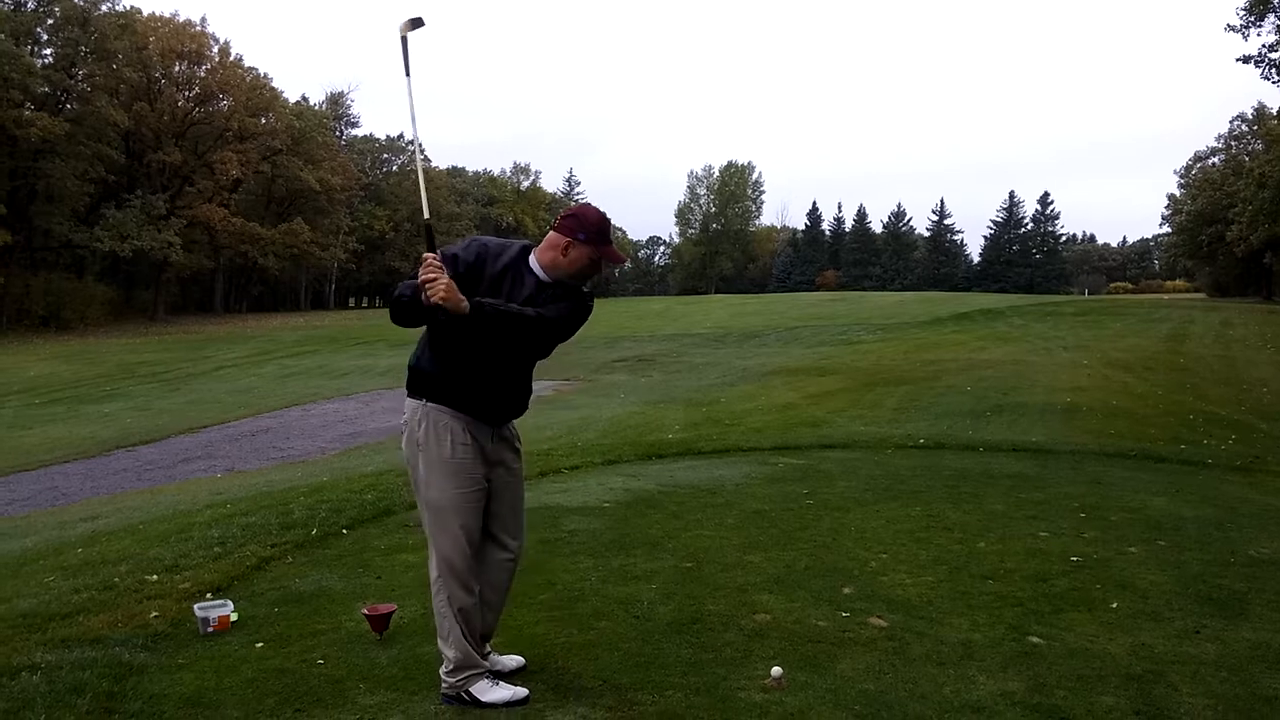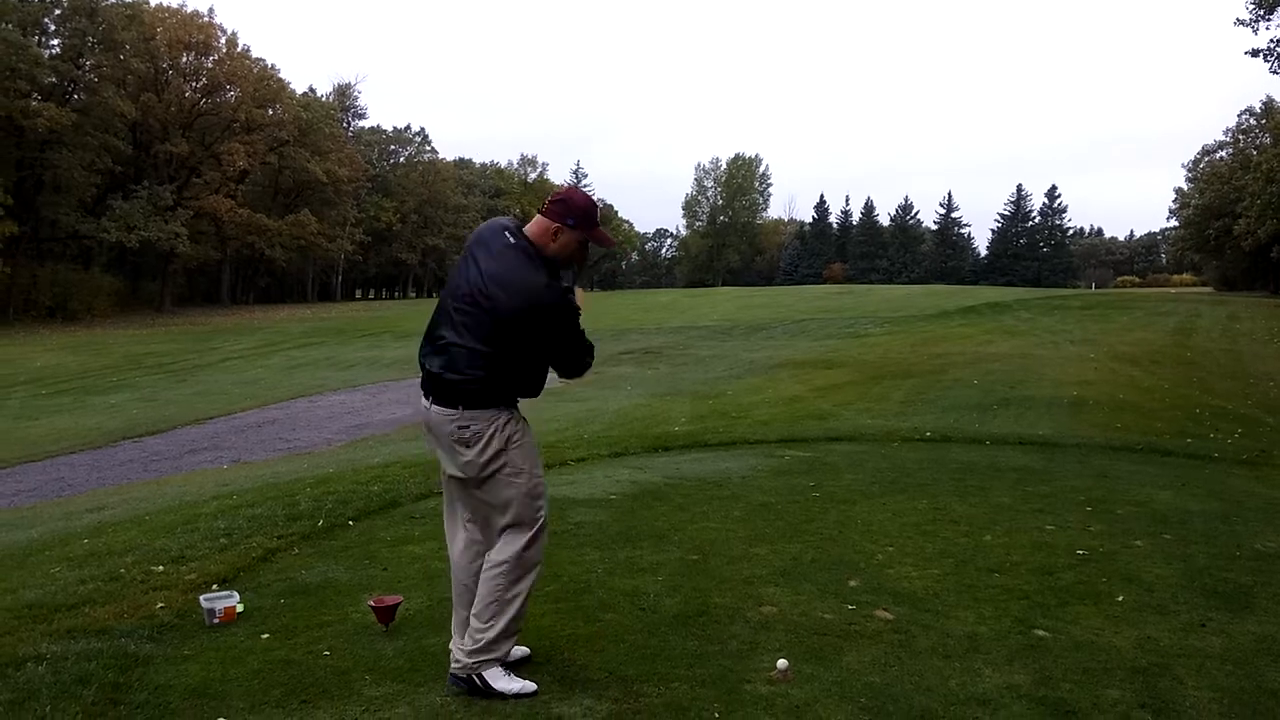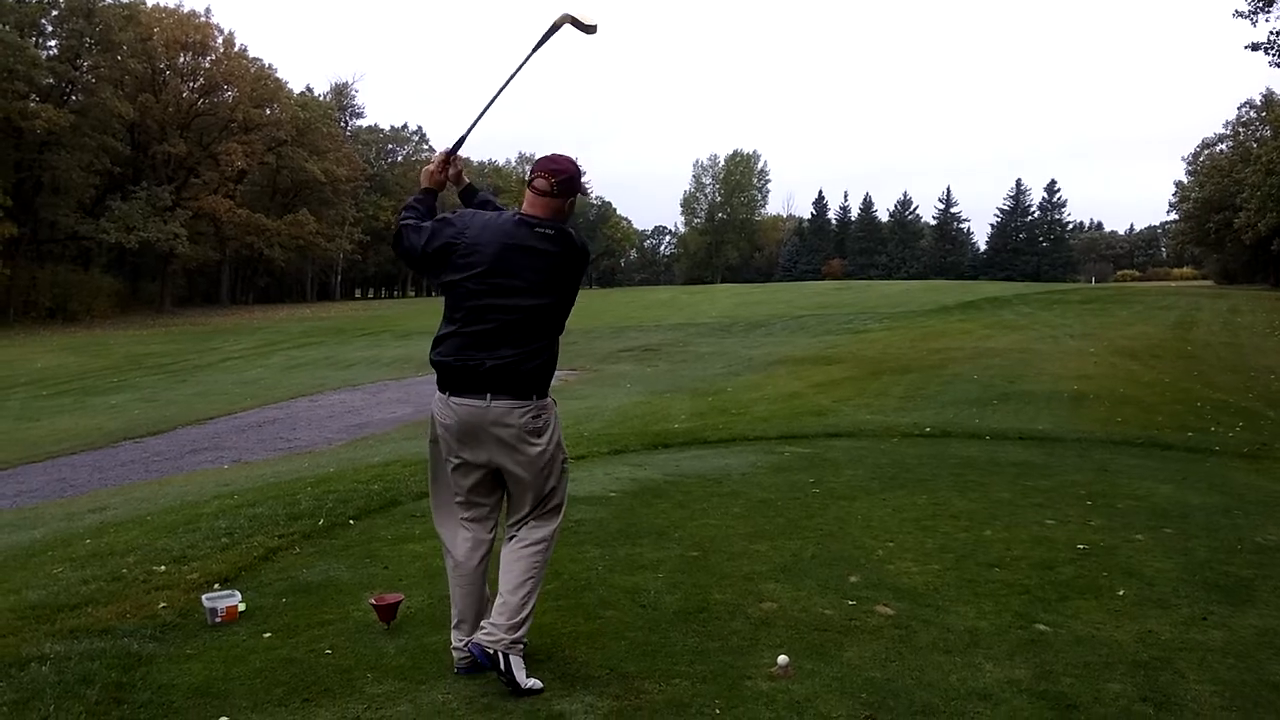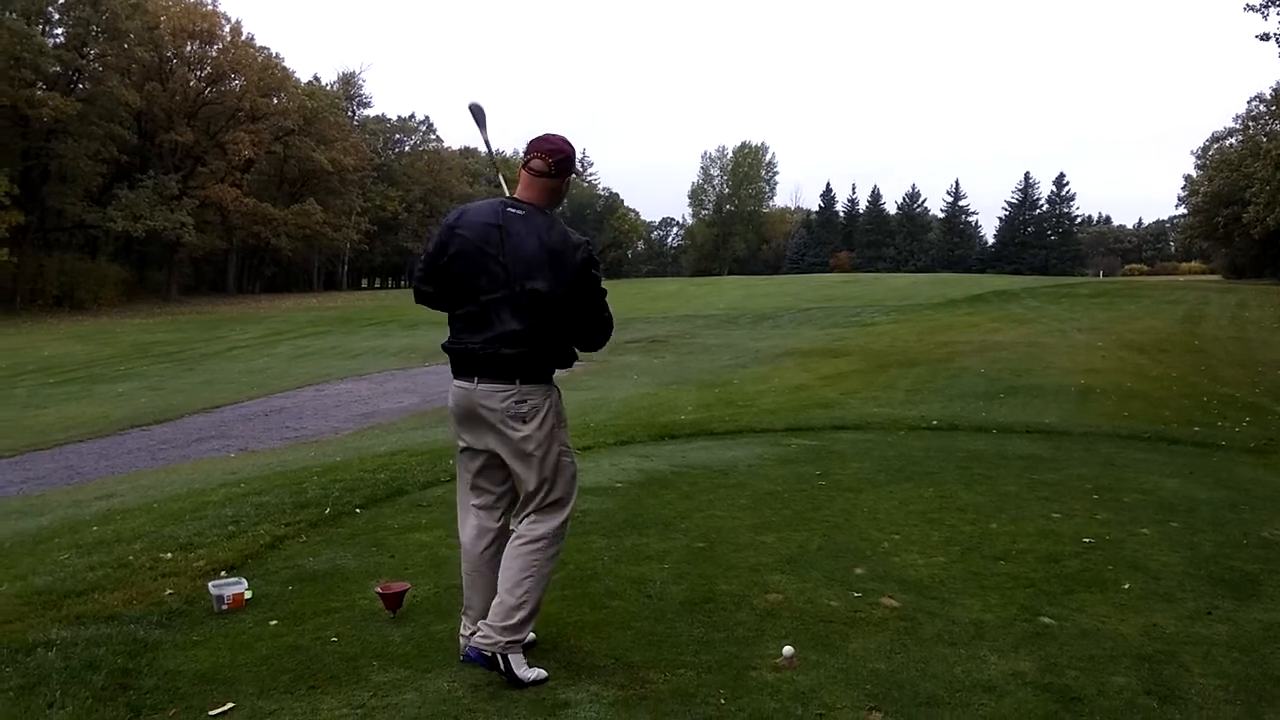
dt=0.5s
person 1, frame 1
left shoulder: (573, 301)
right shoulder: (478, 256)
left elbow: (526, 329)
right elbow: (401, 309)
left wrist: (464, 306)
right wrist: (425, 293)
left hip: (497, 424)
right hip: (441, 417)
left knee: (502, 547)
right knee: (456, 550)
left ankle: (475, 650)
right ankle: (462, 677)
person 1, frame 2
left shoulder: (493, 233)
right shoulder: (544, 297)
right elbow: (575, 361)
left wrist: (567, 308)
right wrist: (572, 319)
left hip: (449, 405)
right hip: (483, 415)
left knee: (473, 527)
right knee: (519, 528)
left ankle: (475, 642)
right ankle: (476, 661)
person 1, frame 3
left shoulder: (467, 230)
right shoulder: (573, 254)
left elbow: (407, 242)
left wrist: (428, 190)
right wrist: (467, 189)
left hip: (455, 401)
right hip: (522, 408)
left knee: (465, 525)
right knee: (533, 524)
left ankle: (467, 644)
right ankle: (500, 638)
person 1, frame 4
left shoulder: (462, 221)
right shoulder: (570, 249)
left elbow: (425, 288)
right elbow: (594, 331)
left hip: (467, 386)
right hip: (525, 394)
left knee: (481, 512)
right knee: (542, 515)
left ankle: (476, 630)
right ankle: (498, 639)
